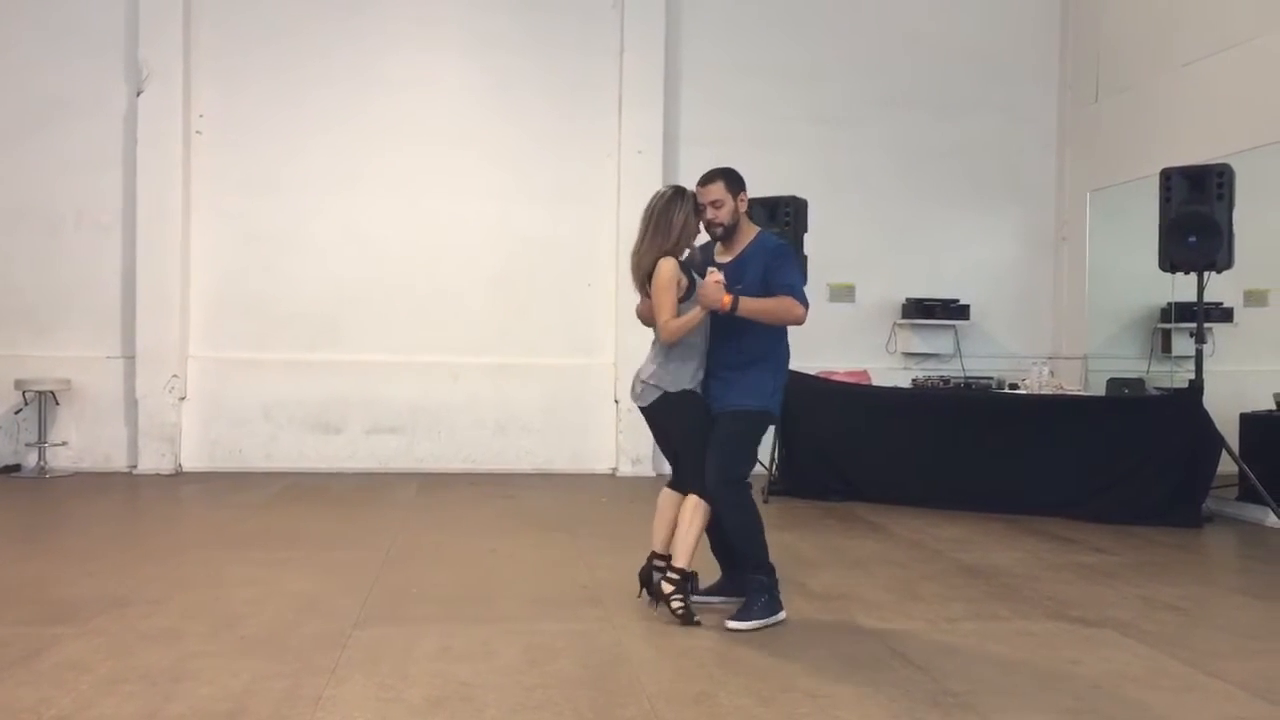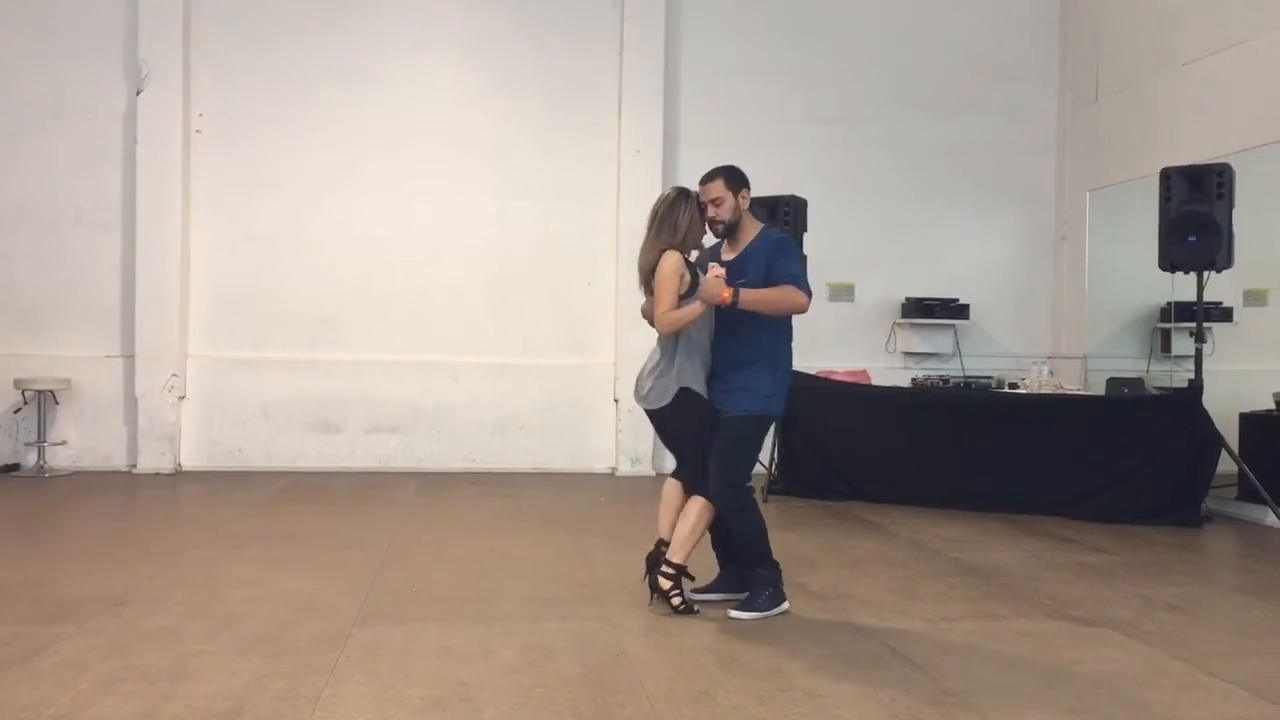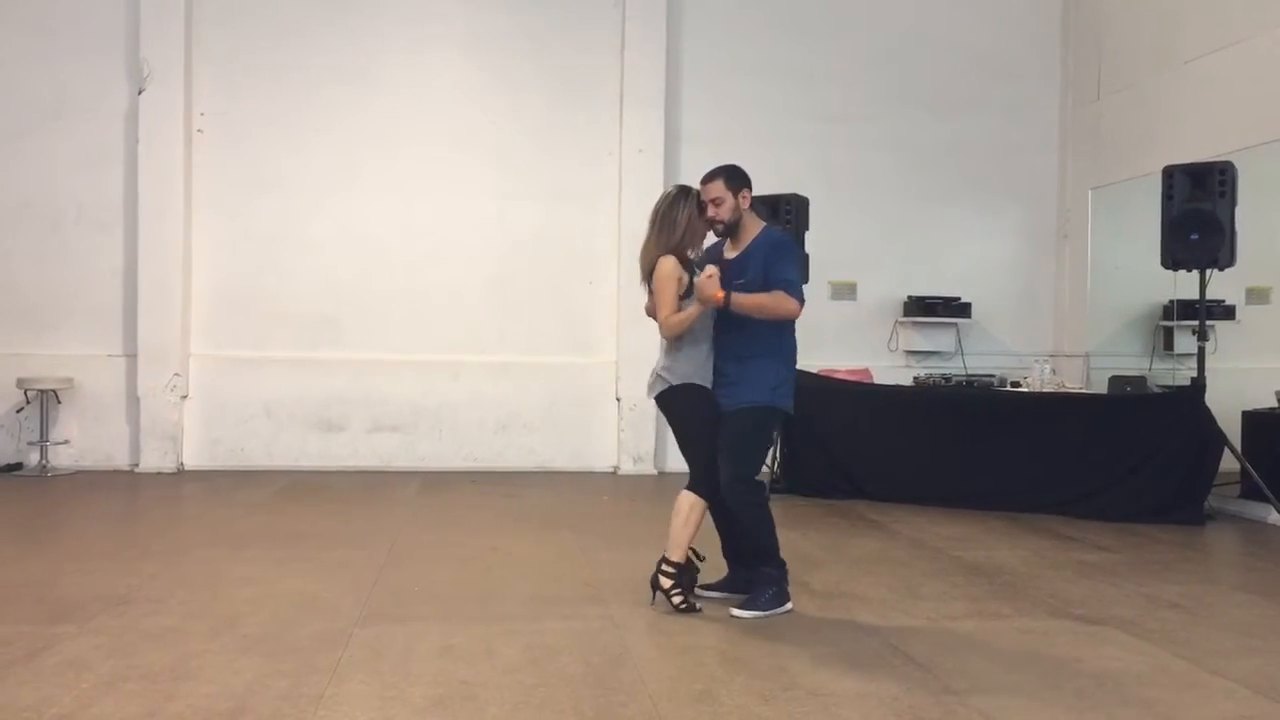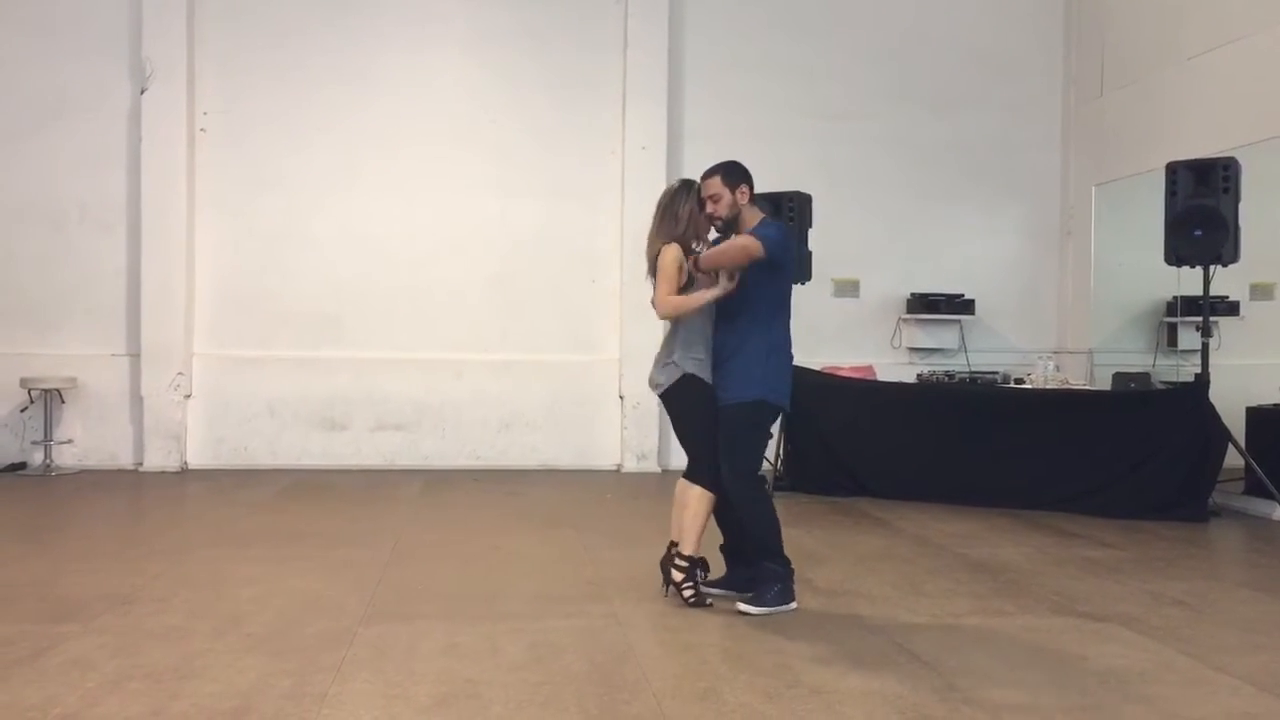
dt=0.3s
person 1, frame 1
left shoulder: (773, 252)
right shoulder: (701, 257)
left elbow: (796, 311)
left wrist: (728, 301)
right wrist: (649, 309)
left hip: (752, 391)
right hip: (710, 390)
left knee: (725, 481)
right knee: (703, 482)
left ankle: (764, 592)
right ankle: (735, 577)
person 1, frame 2
left shoulder: (776, 246)
right shoulder: (711, 257)
left elbow: (798, 298)
left wrist: (730, 296)
left hip: (754, 393)
right hip: (715, 389)
left knee: (729, 484)
right knee: (709, 481)
left ankle: (769, 585)
right ankle: (734, 574)
person 1, frame 3
left shoulder: (777, 246)
right shoulder: (713, 255)
left elbow: (789, 305)
left wrist: (723, 297)
left hip: (761, 389)
right hip: (722, 387)
left knee: (739, 481)
right knee: (719, 480)
left ankle: (774, 584)
right ankle: (744, 574)
person 1, frame 4
left shoulder: (771, 234)
right shoulder: (728, 241)
left elbow: (742, 249)
left wrist: (701, 265)
left hip: (755, 382)
right hip: (731, 380)
left knee: (741, 476)
right knee: (719, 475)
left ankle: (777, 580)
right ankle: (743, 570)
person 2, frame 1
left shoulder: (675, 264)
right shoulder: (668, 265)
right elbow: (667, 330)
right wrist: (707, 304)
left hip: (662, 388)
right hip: (675, 390)
left knee: (683, 475)
right knee: (703, 480)
left ankle: (657, 565)
right ankle: (675, 577)
person 2, frame 2
left shoulder: (682, 263)
right shoulder: (672, 260)
right elbow: (664, 321)
right wrist: (708, 300)
left hip: (663, 386)
right hip: (677, 388)
left knee: (687, 469)
right knee: (710, 480)
left ankle: (663, 554)
right ankle: (669, 571)
person 2, frame 3
left shoulder: (686, 263)
right shoulder: (669, 263)
right elbow: (668, 325)
right wrist: (704, 300)
left hip: (691, 382)
right hip: (686, 384)
left knee: (704, 473)
right knee: (707, 477)
left ankle: (677, 558)
right ankle: (670, 570)
person 2, frame 4
left shoulder: (690, 253)
right shoulder: (672, 251)
right elbow: (665, 304)
right wrist: (716, 291)
left hip: (693, 373)
right hip: (684, 374)
left knee: (698, 466)
right knee: (709, 467)
left ankle: (677, 554)
right ankle: (683, 563)
